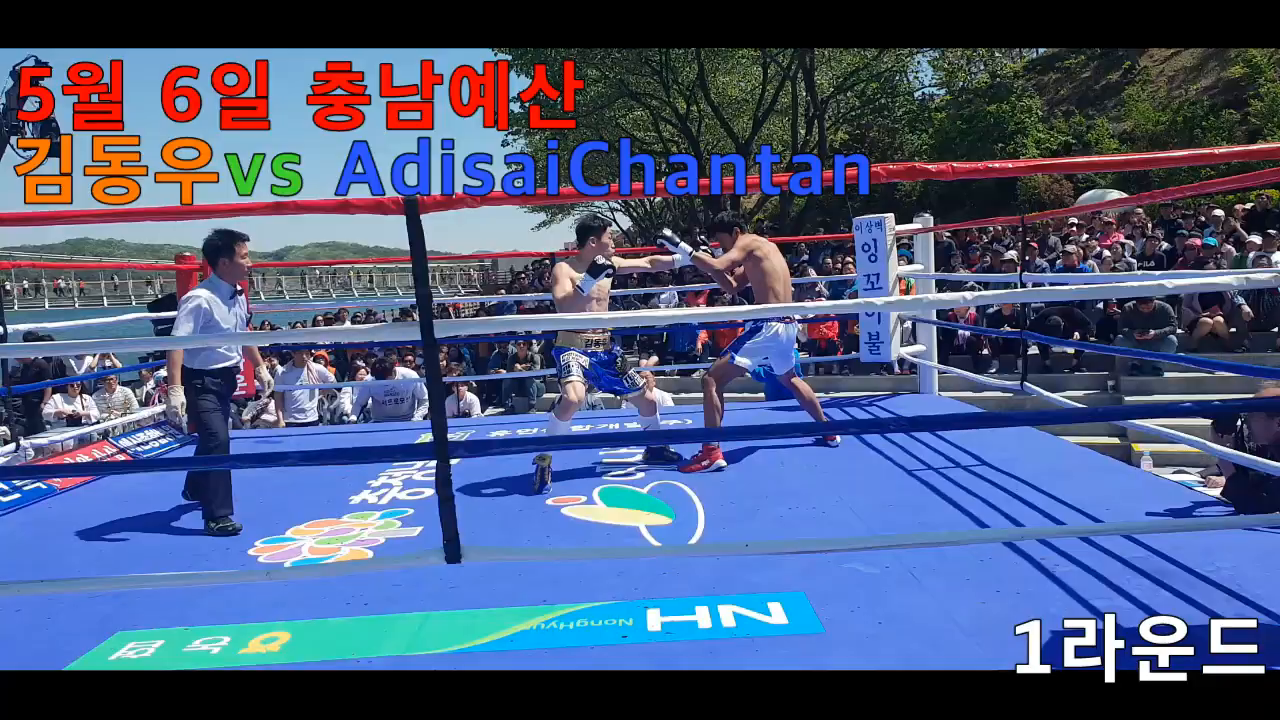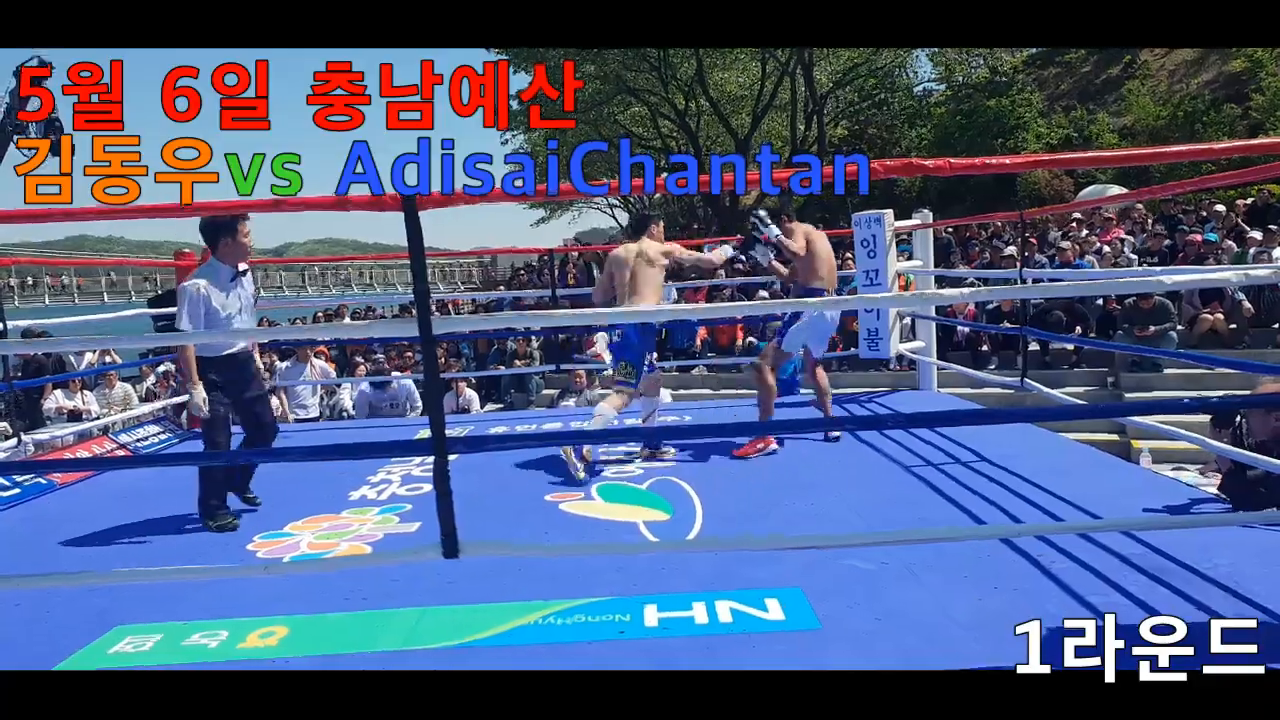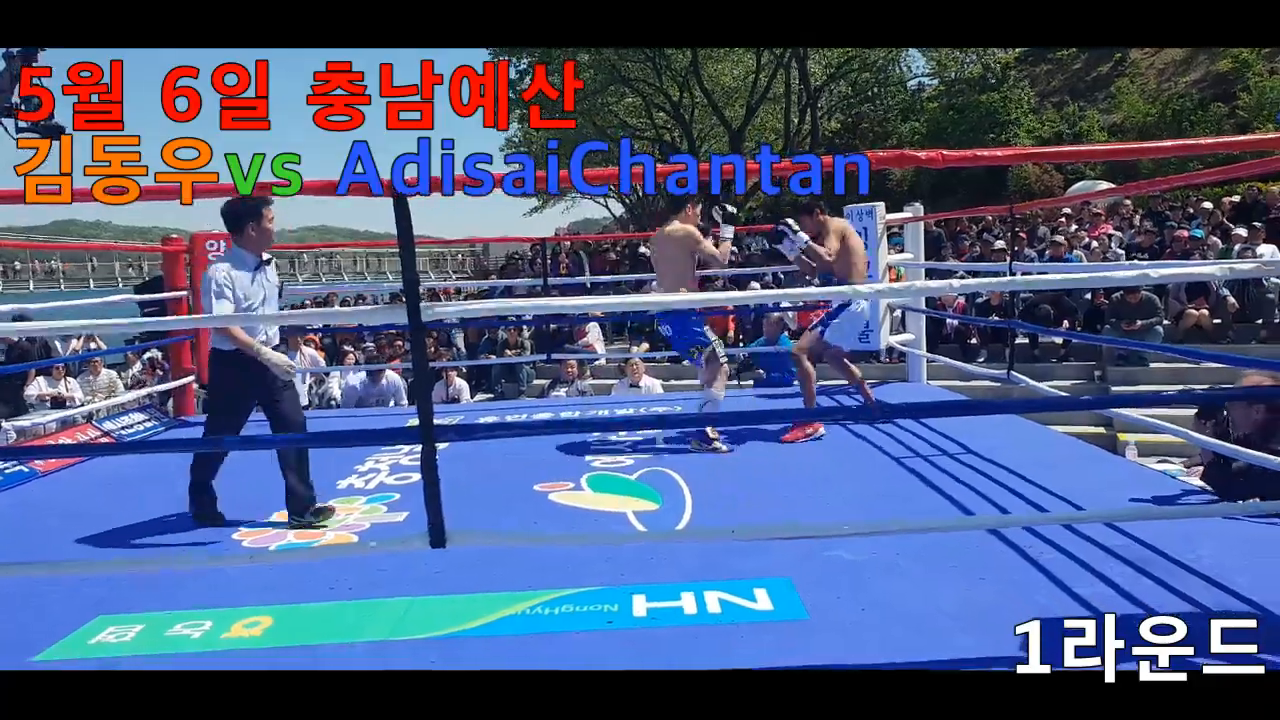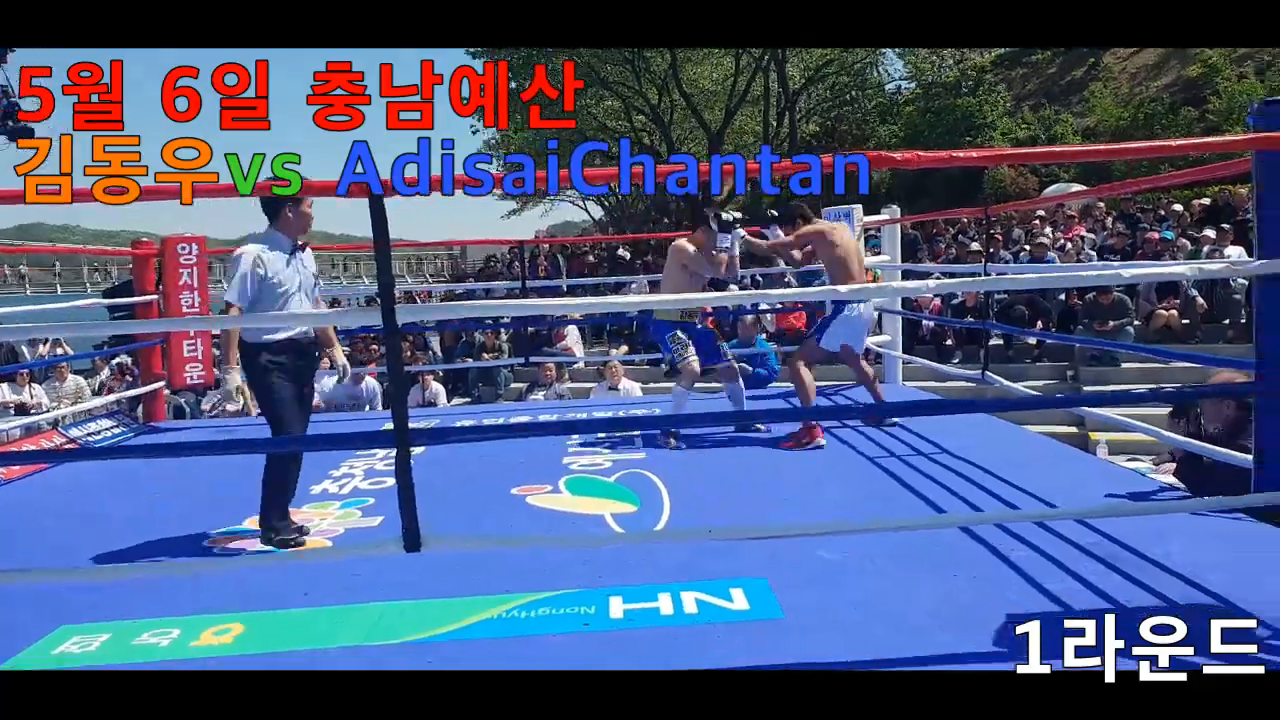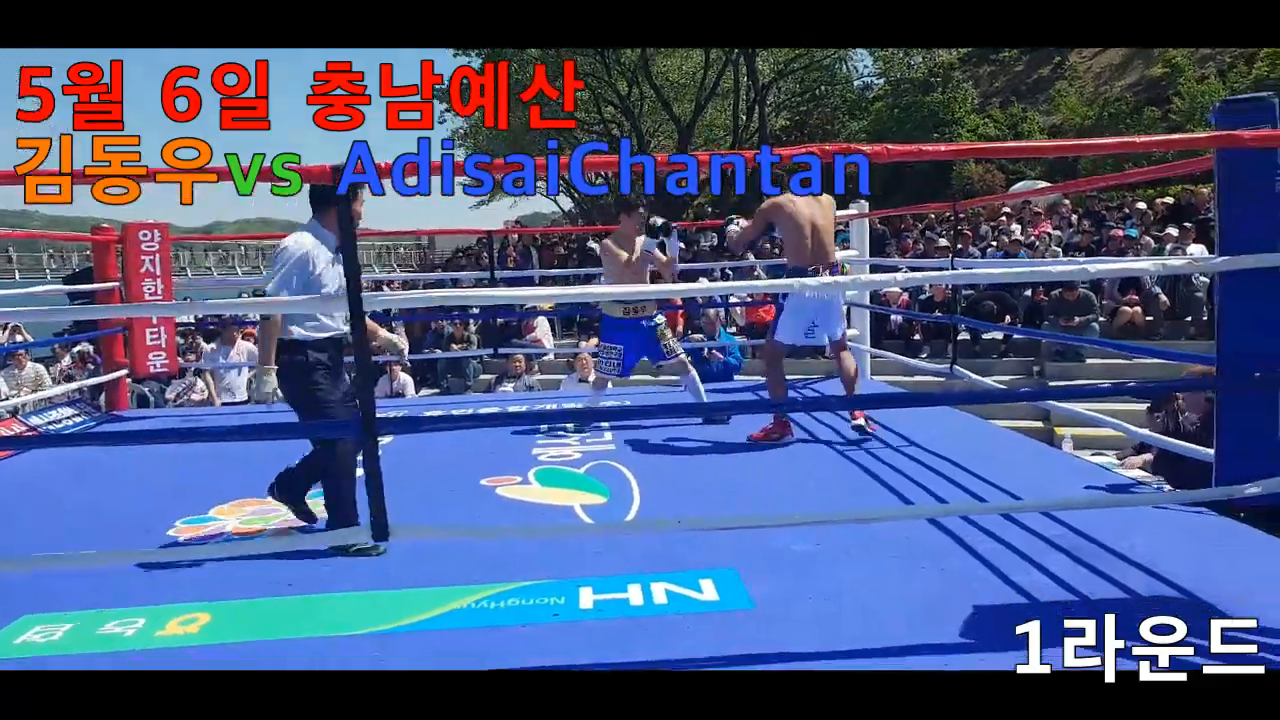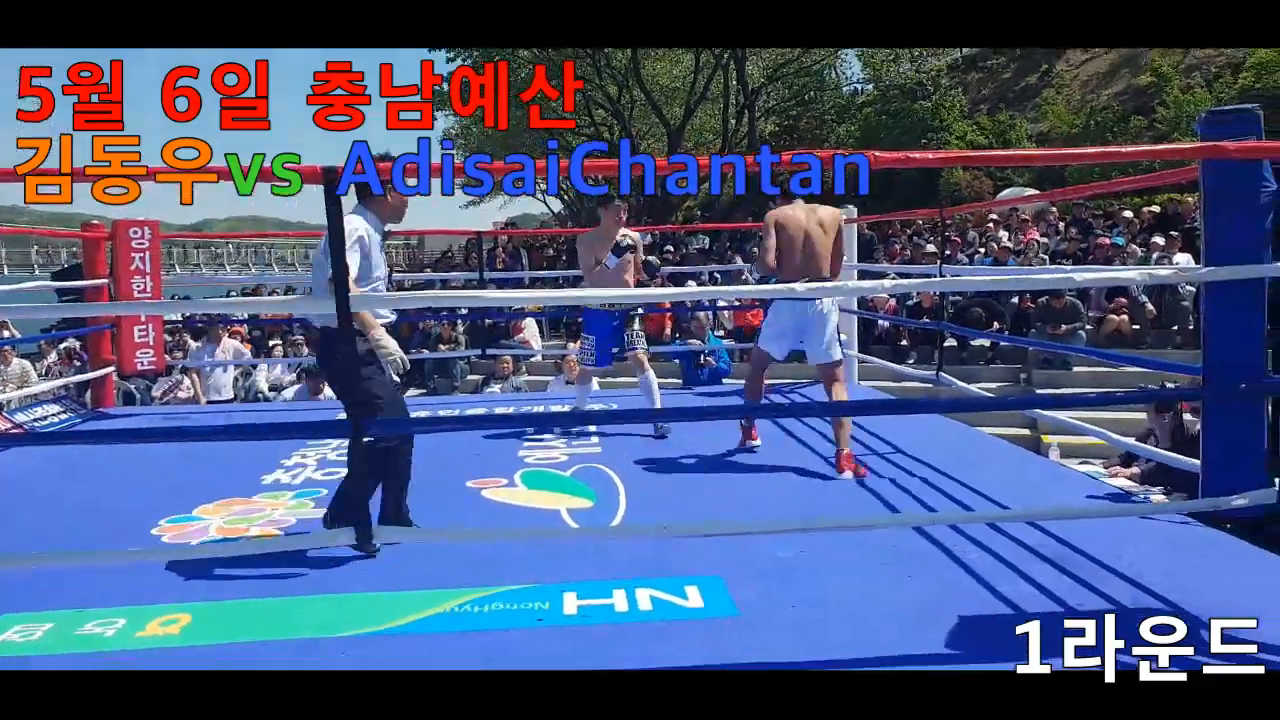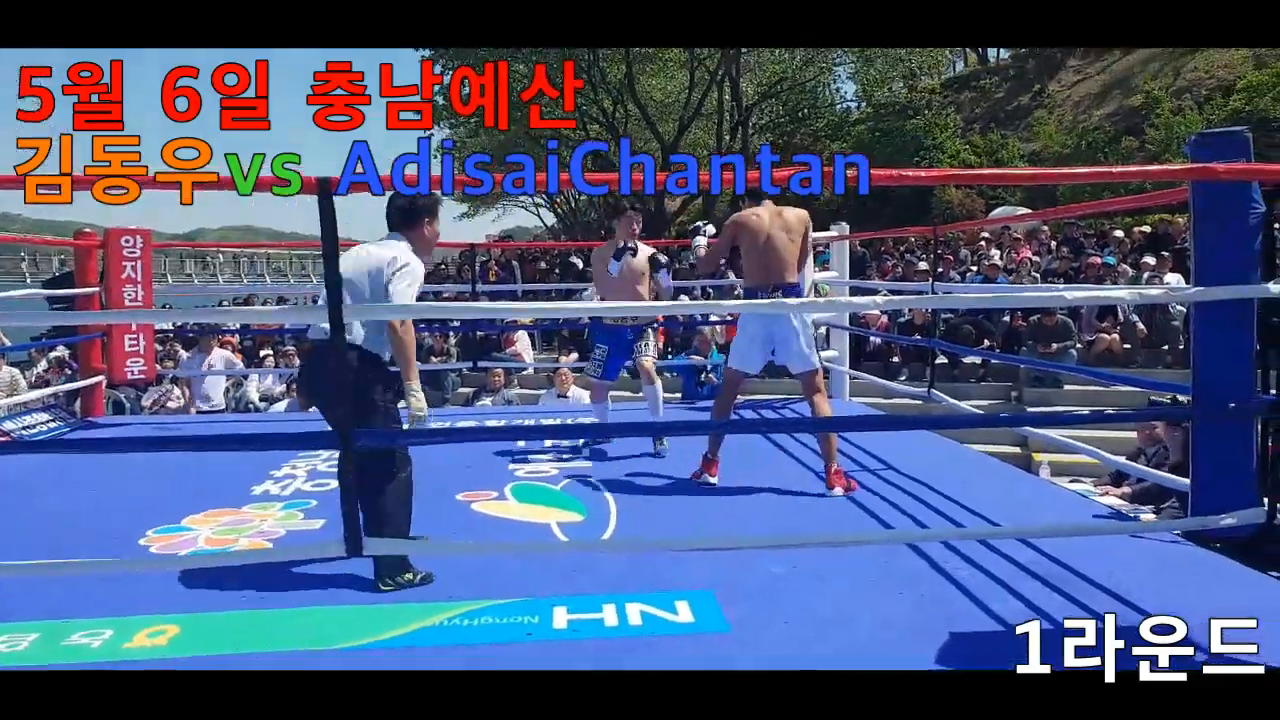
dt=0.3s
person 1, frame 1
left shoulder: (238, 295)
right shoulder: (199, 300)
left wrist: (260, 367)
right wrist: (175, 389)
left hip: (225, 378)
right hip: (200, 381)
left knee: (214, 440)
right knee: (217, 441)
left ankle: (195, 489)
right ankle: (218, 516)
person 1, frame 2
left shoulder: (244, 273)
right shoulder: (197, 286)
right elbow: (185, 339)
left wrist: (255, 355)
right wrist: (195, 386)
left hip: (242, 363)
right hip: (212, 370)
left knee: (265, 428)
right knee: (218, 441)
left ankle: (236, 481)
right ankle: (214, 511)
person 1, frame 3
left shoulder: (268, 263)
right shoulder: (221, 273)
right elbow: (224, 325)
right wrist: (264, 355)
left hip: (274, 362)
right hip: (233, 364)
left knee: (294, 429)
right knee: (220, 436)
left ankle: (303, 508)
right ankle: (201, 500)
person 1, frame 4
left shoulder: (304, 254)
right shoulder: (253, 255)
right elbow: (233, 312)
left wrist: (334, 349)
right wrist: (231, 366)
left hip: (303, 354)
right hip: (268, 358)
left knee: (293, 439)
right knee: (288, 438)
left ankle: (277, 516)
right ankle: (273, 522)
person 1, frame 5
left shoulder: (336, 250)
right shoulder: (298, 249)
right elbow: (273, 310)
left wrist: (383, 336)
right wrist: (266, 370)
left hip: (327, 356)
right hip: (304, 361)
left knee: (342, 438)
right knee: (341, 441)
left ankle: (290, 486)
right ankle: (345, 531)
person 1, frame 6
left shoulder: (367, 231)
right shoulder: (355, 229)
right elbow: (340, 287)
right wrist: (379, 336)
left hip: (358, 347)
right hip: (350, 347)
left knee: (394, 430)
right knee: (387, 432)
left ankle: (394, 521)
right ankle: (344, 519)
person 1, frame 7
left shoulder: (357, 254)
right shoulder: (407, 261)
right elbow: (398, 322)
right wrist: (412, 386)
left hip: (318, 362)
right hip: (354, 366)
left knee: (358, 452)
right knee: (391, 466)
left ankle: (359, 538)
right ankle: (393, 568)
person 2, frame 1
left shoulder: (748, 242)
right shoulder: (767, 248)
left elbow: (717, 266)
right elbow: (731, 287)
left wrist: (682, 247)
right wrist: (706, 256)
left hip: (767, 326)
right hip: (788, 326)
left knee: (712, 380)
right knee: (791, 380)
left ankle: (711, 452)
right ankle: (828, 431)
person 2, frame 2
left shoulder: (800, 229)
right shoulder: (816, 236)
left elbow: (798, 252)
right elbow: (790, 276)
left wrist: (772, 232)
right wrist: (763, 256)
left hip: (812, 306)
right hip: (830, 308)
left knee: (764, 365)
right knee: (813, 365)
left ankle: (765, 437)
person 2, frame 3
left shoulder: (832, 225)
right shoulder: (833, 233)
left elbow: (827, 261)
right elbow: (814, 272)
left wrist: (801, 237)
right wrist: (791, 248)
left hip: (850, 302)
right hip: (857, 302)
left knee: (800, 353)
right knee: (835, 358)
left ankle: (811, 422)
right ankle: (870, 406)
person 2, frame 4
left shoulder: (817, 230)
right shoulder: (835, 229)
left elbow: (768, 249)
right elbow: (798, 259)
right wrist: (776, 235)
left hip: (847, 306)
right hip: (863, 305)
left knee: (798, 361)
right knee: (853, 359)
left ankle: (812, 429)
person 2, frame 5
left shoulder: (772, 206)
right shoulder: (826, 200)
left elbow: (736, 245)
left wrist: (732, 227)
right hip: (832, 283)
left knee: (773, 356)
right knee: (841, 350)
left ankle: (781, 426)
right ankle: (856, 413)
person 2, frame 6
left shoulder: (775, 216)
right shoulder: (832, 214)
left elbow: (767, 265)
right elbow: (836, 268)
left wrist: (756, 266)
left hip: (787, 302)
right hip: (822, 301)
left knee: (756, 365)
right knee: (835, 381)
left ankle: (749, 432)
right ankle: (845, 457)
person 2, frame 7
left shoulder: (739, 220)
right shoulder: (800, 216)
left elbow: (706, 267)
left wrist: (699, 243)
left hip: (755, 309)
left knee: (728, 389)
right knee: (816, 391)
left ankle: (710, 464)
right ankle: (834, 473)
person 3, frame 1
left shoulder: (609, 263)
right shoulder: (564, 269)
left elbow: (648, 263)
right elbow: (562, 307)
left wrist: (682, 259)
right wrist: (588, 279)
left hip: (606, 347)
right hip: (572, 348)
left knee: (647, 399)
right knee: (572, 399)
left ankle: (656, 448)
person 3, frame 2
left shoulder: (615, 255)
right shoulder: (663, 249)
left elbow: (598, 299)
right elbow: (709, 262)
right wrist: (726, 252)
left hip: (622, 326)
right hip: (638, 326)
left knee: (651, 385)
right knee: (623, 393)
left ankle: (650, 445)
right ankle: (580, 448)
person 3, frame 3
left shoulder: (659, 236)
right shoulder: (686, 232)
right elbow: (719, 261)
right wrist: (727, 229)
left hip: (673, 312)
right hip: (680, 314)
left knee: (712, 364)
right knee: (719, 368)
right ankle: (704, 435)
person 3, frame 4
left shoulder: (702, 252)
right shoulder: (681, 248)
left elbow: (731, 275)
right elbow: (716, 271)
left wrist: (734, 239)
right wrist: (724, 238)
left hip: (693, 321)
right hip: (669, 322)
left knee: (730, 368)
right knee: (692, 370)
right ankle: (668, 429)
person 3, frame 5
left shoulder: (648, 240)
right shoulder: (608, 246)
left elbow: (669, 276)
right elbow: (631, 275)
left wrist: (673, 242)
right wrist: (649, 245)
left hip: (649, 315)
right hip: (617, 320)
left knee: (681, 362)
right knee: (604, 377)
person 3, frame 6
left shoulder: (633, 238)
right shoulder: (587, 240)
right elbow: (590, 279)
left wrist: (649, 272)
right wrist: (613, 257)
left hip: (628, 309)
right hip: (598, 312)
left knee: (639, 359)
right knee: (587, 368)
right ankle: (578, 412)
person 3, frame 7
left shoulder: (649, 253)
right shoulder: (603, 251)
left elbow: (665, 295)
right elbow: (600, 291)
left wrist: (664, 275)
right wrist: (617, 260)
left hip: (642, 324)
right hip: (611, 326)
left knee: (646, 369)
right knee: (597, 385)
left ankle: (658, 431)
